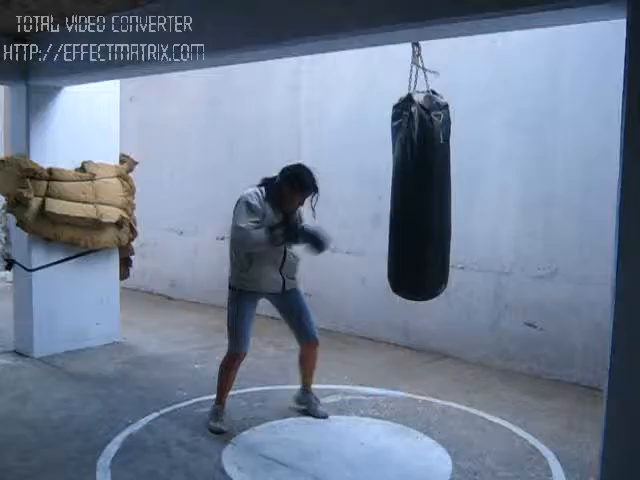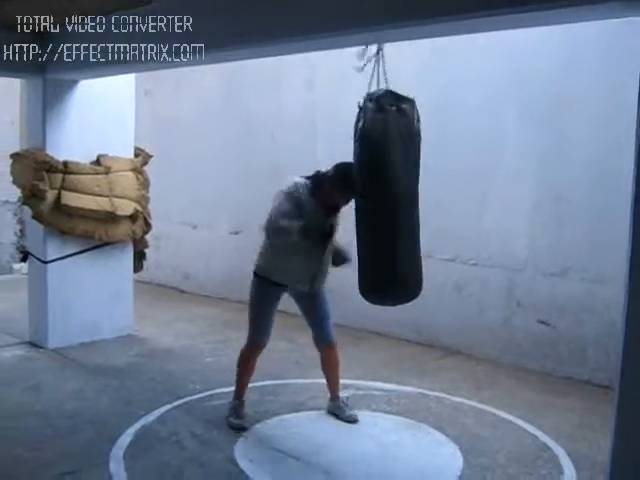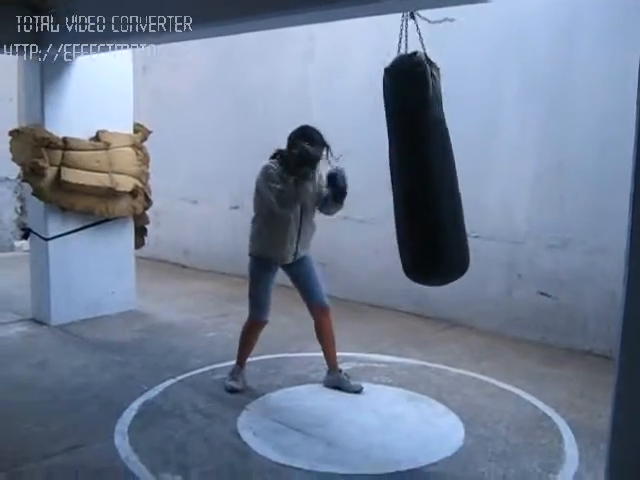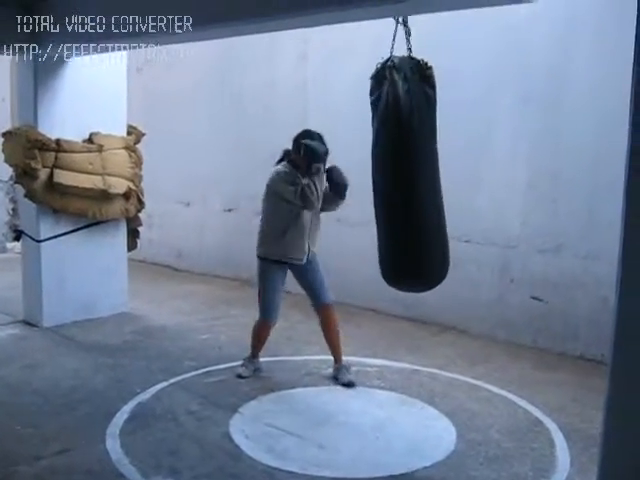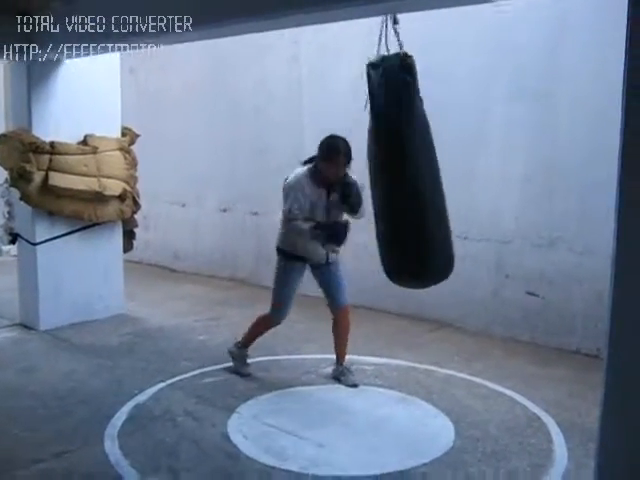
dt=1s
person 1, frame 1
left shoulder: (292, 209)
right shoulder: (250, 201)
left elbow: (299, 234)
right elbow: (244, 238)
left wrist: (311, 236)
right wrist: (281, 233)
left hip: (282, 282)
right hip: (244, 284)
left knee: (310, 341)
right knee: (238, 351)
left ankle: (305, 394)
right ankle: (218, 408)
person 1, frame 2
left shoulder: (333, 210)
right shoulder: (297, 192)
right elbow: (273, 227)
left wrist: (334, 252)
right wrist: (307, 231)
left hip: (309, 283)
right hip: (271, 276)
left knee: (328, 344)
right knee: (256, 344)
left ankle: (335, 400)
right ankle: (237, 403)
person 1, frame 3
left shoulder: (311, 174)
right shoulder: (270, 171)
left elbow: (328, 207)
right elbow: (284, 205)
left wrist: (337, 191)
right wrist: (300, 177)
left hip: (298, 252)
right hip: (265, 253)
left knee: (321, 309)
right knee: (258, 319)
left ankle: (334, 373)
right ankle: (238, 369)
person 1, frame 4
left shoulder: (312, 173)
right shoulder: (282, 175)
left elbow: (325, 205)
right elbow: (308, 200)
left wrist: (337, 190)
right wrist: (314, 170)
left hip: (304, 253)
right hip: (274, 255)
left knee: (326, 307)
right knee: (268, 318)
left ankle: (339, 364)
right ankle: (253, 359)
person 1, frame 5
left shoulder: (340, 181)
right shoulder: (299, 181)
left elbow: (356, 212)
right elbow: (292, 223)
left wrist: (354, 198)
right wrist: (321, 230)
left hip: (325, 254)
right hip: (293, 252)
left knee: (342, 309)
right knee: (277, 314)
left ankle: (340, 365)
right ankle: (238, 350)
